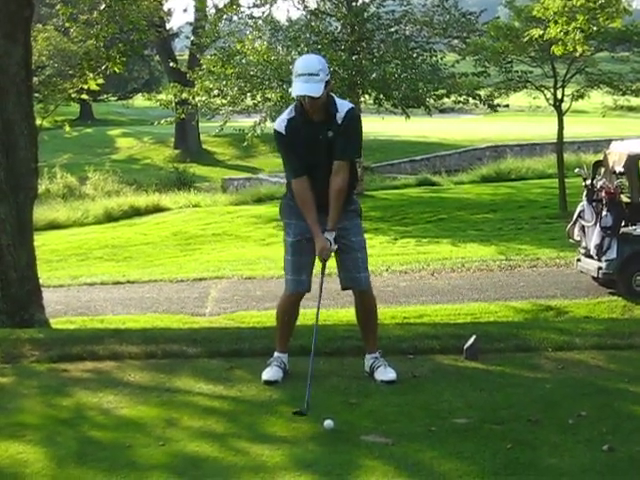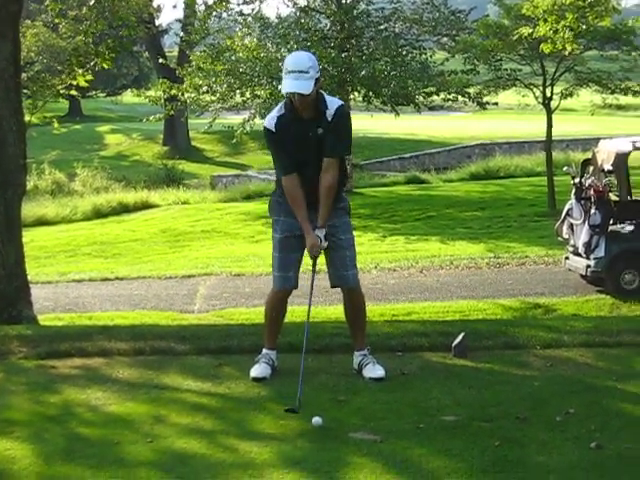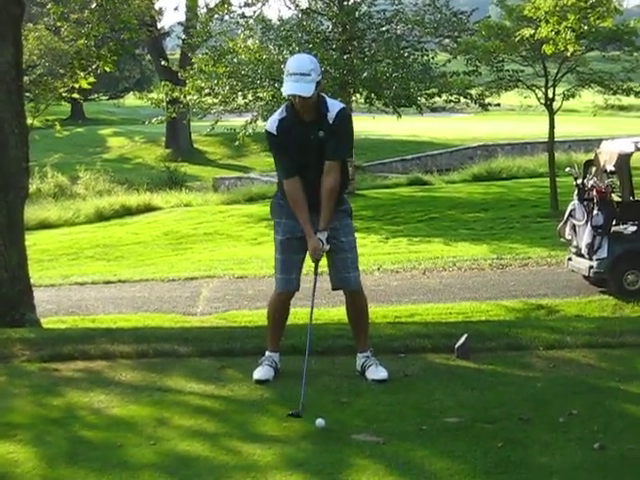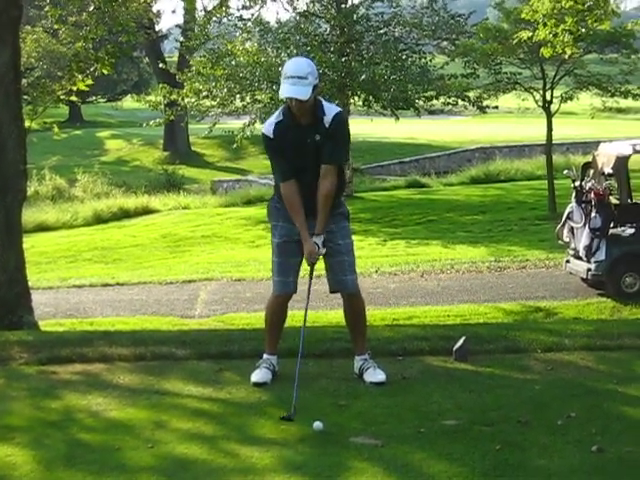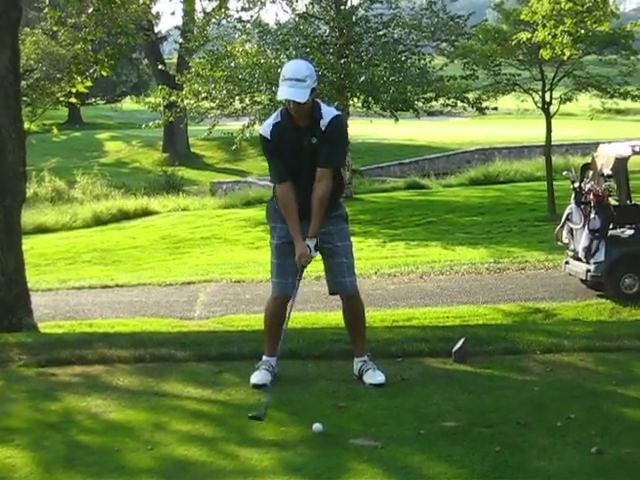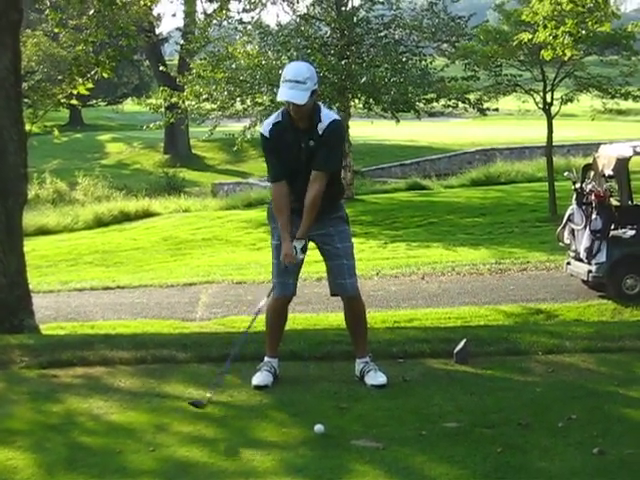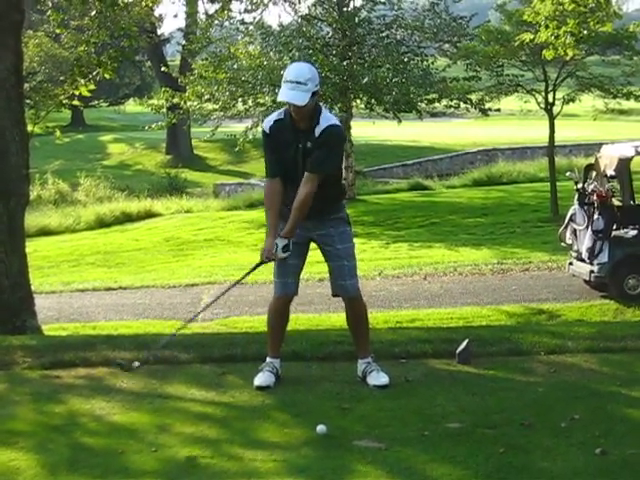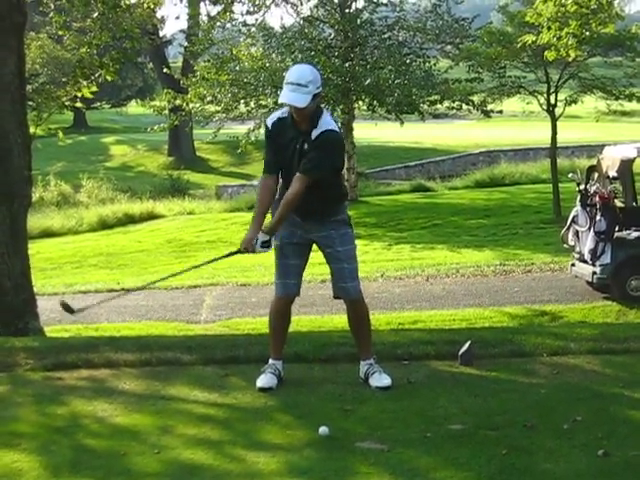
dt=0.1s
person 1, frame 1
left shoulder: (347, 115)
right shoulder: (285, 126)
left elbow: (340, 175)
right elbow: (299, 182)
left wrist: (332, 228)
right wrist: (317, 233)
left hip: (344, 209)
right hip: (300, 211)
left knee: (362, 286)
right knee: (294, 289)
left ankle: (373, 356)
right ankle: (280, 356)
person 1, frame 2
left shoulder: (337, 112)
right shoulder: (275, 123)
left elbow: (330, 172)
right elbow: (289, 179)
left wrist: (322, 225)
right wrist: (307, 230)
left hip: (333, 206)
right hip: (289, 208)
left knee: (350, 284)
right knee: (282, 286)
left ankle: (361, 354)
right ankle: (268, 353)
person 1, frame 3
left shoulder: (338, 116)
right shoulder: (276, 126)
left elbow: (331, 175)
right elbow: (290, 182)
left wrist: (323, 228)
right wrist: (308, 232)
left hip: (335, 208)
right hip: (290, 210)
left knee: (352, 285)
right knee: (284, 288)
left ankle: (364, 356)
right ankle: (271, 355)
person 1, frame 4
left shoulder: (334, 119)
right shoulder: (273, 129)
left elbow: (328, 179)
right elbow: (287, 185)
left wrist: (320, 232)
right wrist: (304, 236)
left hip: (331, 211)
right hip: (287, 213)
left knee: (349, 288)
right knee: (281, 291)
left ankle: (362, 358)
right ankle: (269, 358)
person 1, frame 5
left shoulder: (332, 123)
right shoulder: (272, 130)
left elbow: (323, 183)
right elbow: (283, 187)
left wrist: (312, 236)
right wrist: (297, 239)
left hip: (329, 214)
right hip: (287, 215)
left knee: (348, 290)
right knee: (280, 292)
left ankle: (362, 360)
right ankle: (268, 360)
person 1, frame 6
left shoulder: (331, 127)
right shoulder: (272, 129)
left elbow: (317, 186)
right elbow: (278, 186)
left wrist: (303, 237)
right wrist: (286, 239)
left hip: (329, 215)
right hip: (286, 214)
left knee: (349, 291)
right knee: (281, 294)
left ankle: (363, 361)
right ankle: (270, 361)
person 1, frame 7
left shoulder: (330, 130)
right shoulder: (273, 126)
left elbow: (309, 188)
right elbow: (274, 183)
left wrist: (283, 236)
right wrist: (270, 233)
left hip: (330, 217)
right hip: (288, 215)
left knee: (350, 292)
right knee: (282, 293)
left ankle: (365, 362)
right ankle: (272, 362)
person 1, frame 8
left shoulder: (328, 135)
right shoulder: (276, 124)
left elbow: (298, 187)
right elbow: (269, 178)
left wrist: (268, 232)
right wrist: (254, 226)
left hip: (331, 219)
right hip: (291, 217)
left knee: (352, 294)
right knee: (284, 294)
left ankle: (368, 363)
right ankle: (274, 364)
